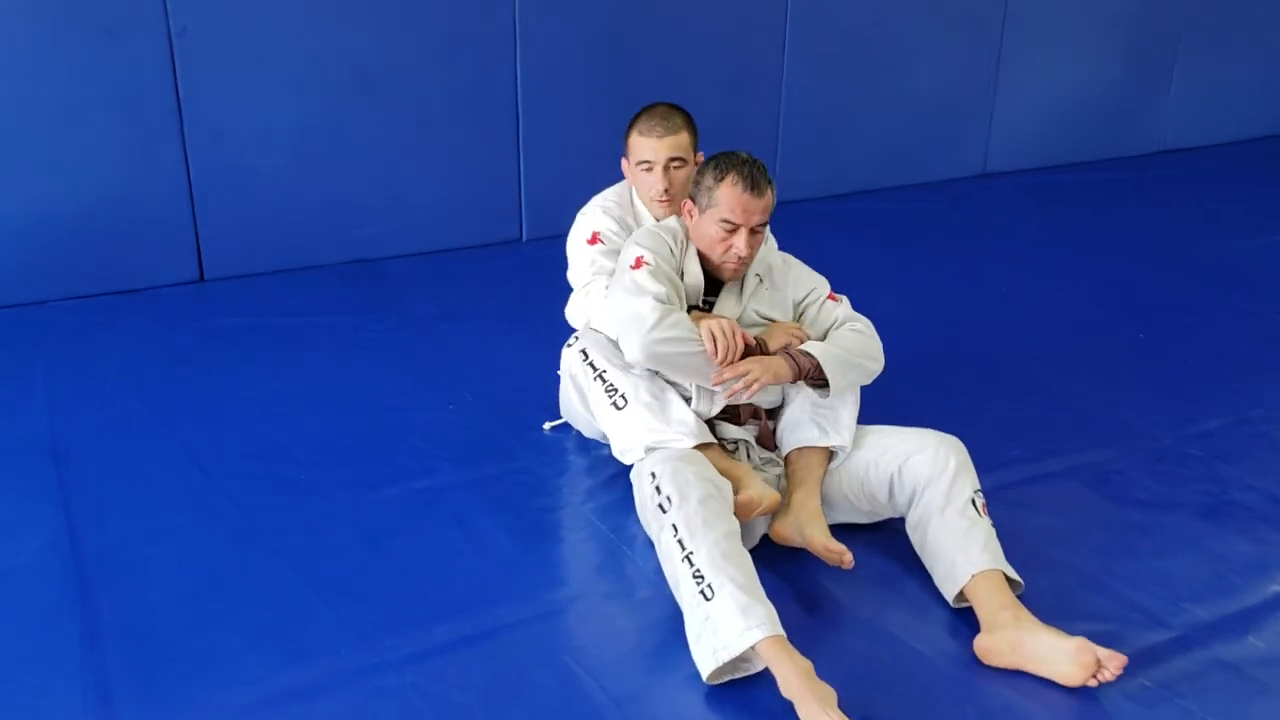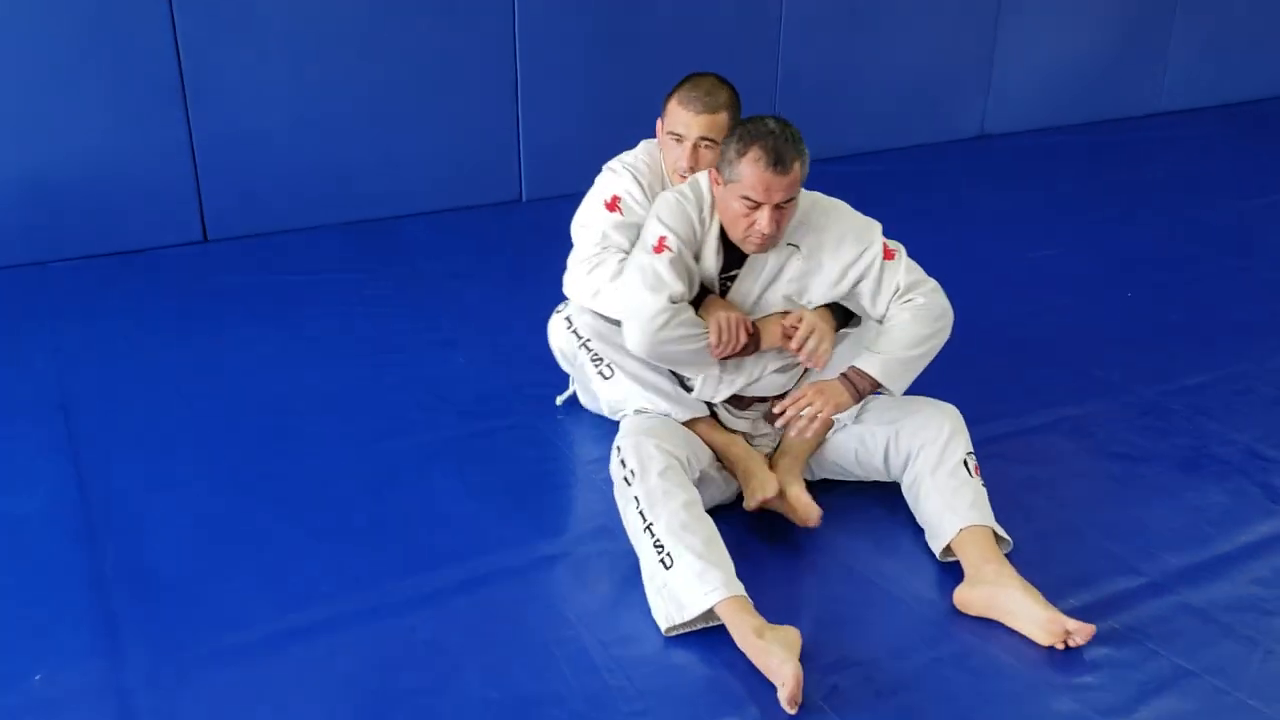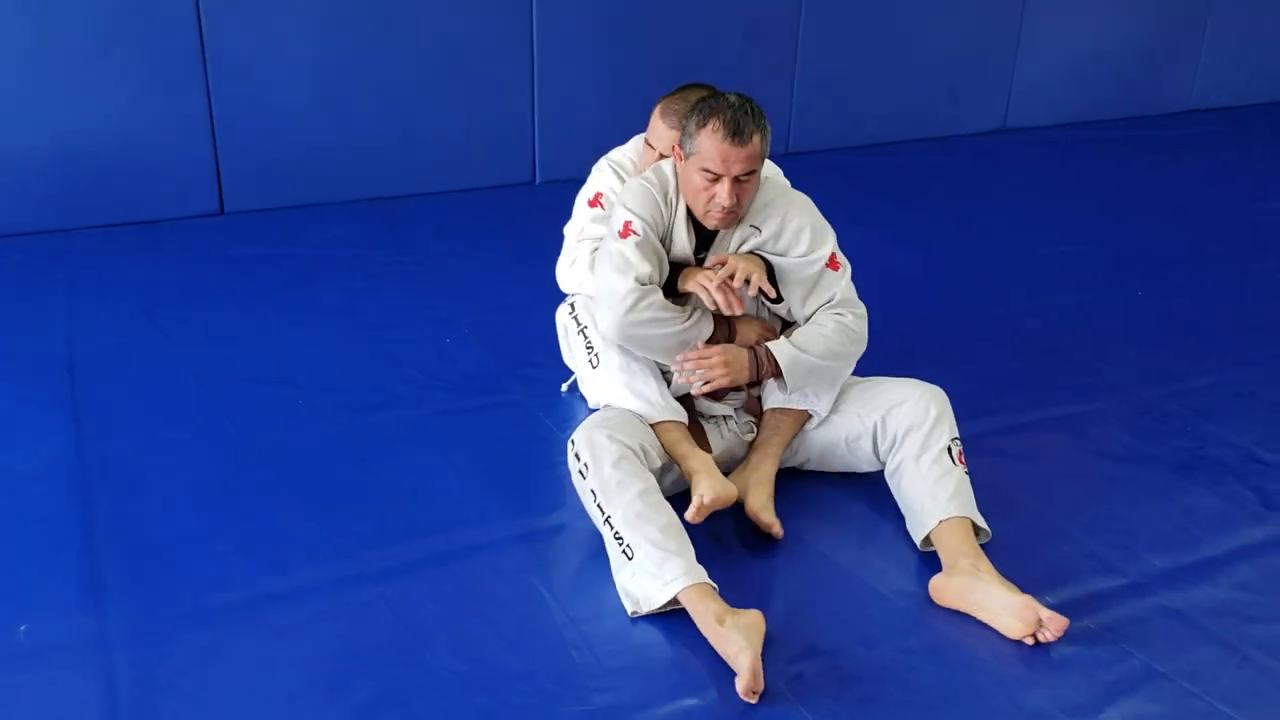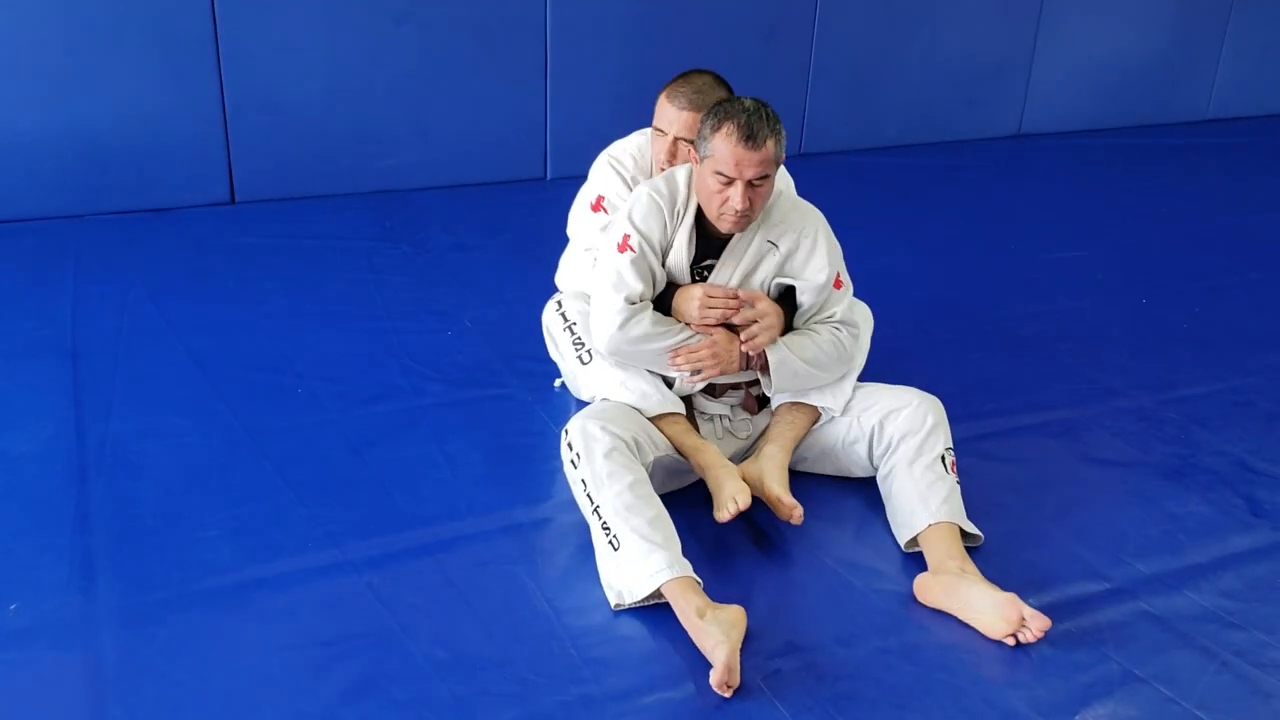
dt=0.5s
person 1, frame 1
left shoulder: (781, 271)
right shoulder: (653, 248)
left elbow: (861, 344)
right elbow: (643, 336)
left wrist: (793, 364)
right wrist: (743, 362)
left hip: (788, 453)
right hip: (697, 460)
left knee: (934, 454)
right knee: (668, 480)
left ankle: (1007, 624)
person 1, frame 2
left shoulder: (829, 224)
right shoulder: (678, 214)
left elbow: (926, 305)
right elbow: (647, 330)
left wrist: (852, 384)
right wrist: (750, 338)
left hip: (795, 417)
left knee: (933, 424)
right knee: (641, 450)
left ankle: (989, 576)
right ankle: (749, 629)
person 1, frame 3
left shoulder: (790, 212)
right shoulder: (645, 202)
left elbow: (845, 325)
right elbow: (623, 316)
left wrist: (757, 360)
right wrist: (719, 330)
left hip: (779, 403)
left knee: (918, 404)
right knee: (597, 445)
left ankle: (966, 570)
right ankle: (713, 616)
person 1, frame 4
left shoulder: (802, 225)
right shoulder: (652, 208)
left elbow: (838, 338)
right elbow: (615, 328)
left wrist: (749, 356)
right wrist: (708, 343)
left hip: (774, 403)
right hip: (672, 407)
left knee: (913, 413)
right knee: (590, 438)
left ankle: (951, 572)
right ankle: (695, 610)
person 2, frame 1
right shoulder: (604, 218)
right elbow: (592, 301)
right wrist: (692, 319)
right hip: (633, 387)
right knee: (589, 351)
right ankle: (739, 478)
person 2, frame 2
right shoulder: (627, 178)
right elbow: (589, 274)
left wrist: (828, 313)
right wrist: (699, 306)
right knee: (571, 323)
right ankle: (736, 454)
person 2, frame 3
left shoulder: (764, 180)
right shoulder: (621, 170)
right elbow: (576, 265)
right wrist: (680, 280)
right knee: (582, 314)
right ankle: (697, 465)
person 2, frame 4
right shoulder: (622, 164)
right elbow: (578, 268)
left wrist: (780, 307)
right wrist: (670, 302)
left hip: (733, 339)
right knee: (565, 311)
right ankle: (705, 458)
